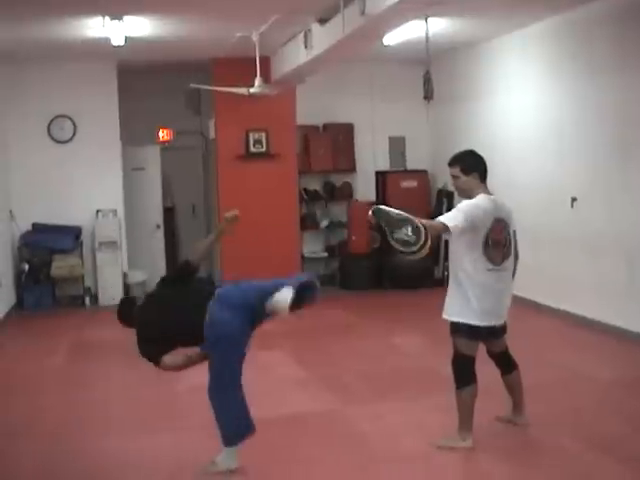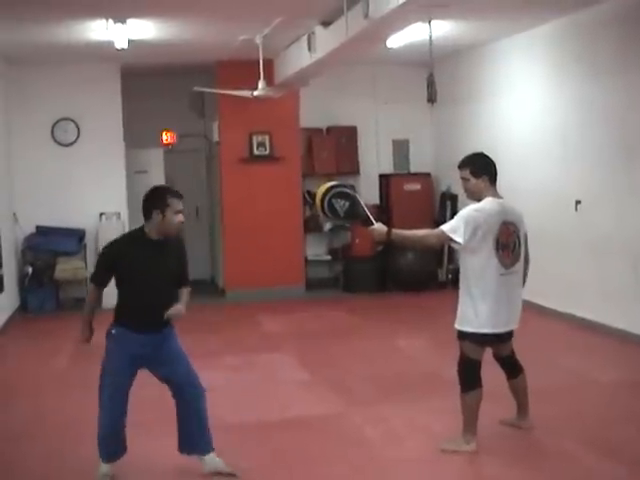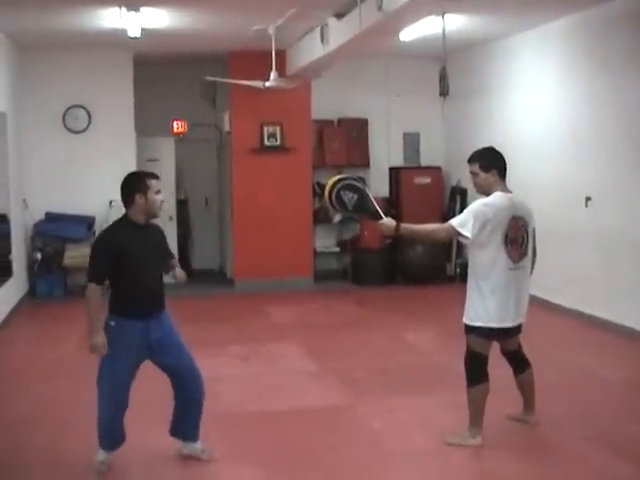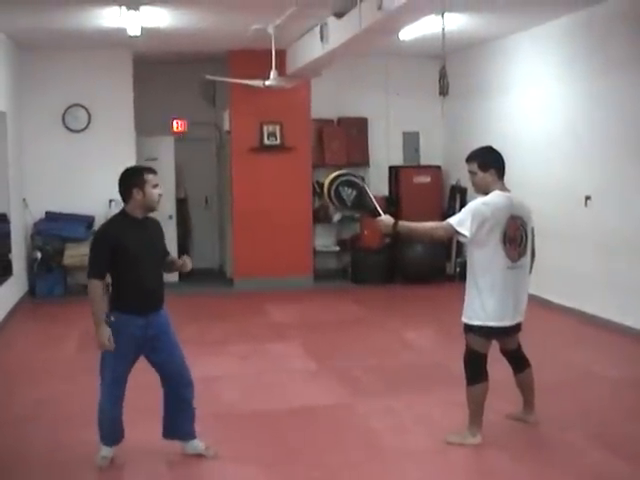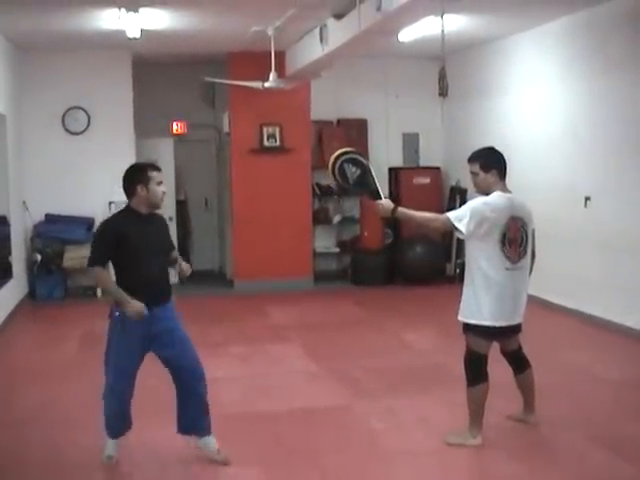
dt=1s
person 1, frame 1
left shoulder: (471, 209)
right shoulder: (504, 210)
left elbow: (435, 229)
right elbow: (513, 255)
left hip: (470, 305)
right hip: (495, 302)
left knee: (463, 366)
right knee: (501, 356)
left ankle: (464, 435)
right ankle: (518, 412)
person 1, frame 2
left shoulder: (476, 213)
right shoulder: (514, 213)
left elbow: (433, 238)
right elbow: (524, 259)
left wrist: (388, 233)
right wrist: (514, 289)
left hip: (480, 309)
right hip: (505, 306)
left knee: (469, 369)
right knee: (507, 359)
left ankle: (468, 438)
right ankle: (523, 416)
person 1, frame 3
left shoulder: (486, 208)
right shoulder: (523, 208)
left elbow: (442, 232)
right elbow: (530, 254)
left wrist: (397, 228)
left hip: (488, 303)
right hip: (513, 301)
left knee: (475, 363)
right knee: (514, 354)
left ankle: (474, 432)
right ankle: (529, 411)
person 1, frame 4
left shoulder: (484, 207)
right shoulder: (521, 207)
left elbow: (441, 231)
right elbow: (530, 253)
left wrist: (395, 226)
left hip: (487, 302)
right hip: (512, 300)
left knee: (475, 362)
right knee: (514, 353)
left ankle: (473, 432)
right ankle: (529, 410)
person 1, frame 5
left shoulder: (483, 207)
right shoulder: (522, 208)
left elbow: (438, 223)
right elbow: (530, 254)
left wrist: (394, 211)
left hip: (486, 303)
right hip: (511, 300)
left knee: (475, 363)
right knee: (514, 354)
left ankle: (474, 433)
right ankle: (529, 411)
person 2, frame 1
left shoulder: (144, 336)
right shoulder: (163, 290)
left elbow: (169, 363)
right elbow: (195, 258)
left wrist: (201, 353)
right wrist: (221, 228)
left hip: (219, 326)
right hip: (232, 298)
left knee: (223, 390)
left ankle: (230, 454)
right ankle: (283, 297)
person 2, frame 2
left shoulder: (177, 249)
right shoulder: (120, 248)
right elbow: (96, 286)
left wrist: (181, 305)
right wrist: (87, 324)
left hip: (162, 337)
right hip: (125, 338)
left knee: (191, 392)
right knee: (112, 404)
left ankle: (206, 456)
person 2, frame 3
left shoulder: (156, 233)
right shoulder: (111, 238)
right elbow: (95, 285)
left wrist: (176, 270)
right wrist: (96, 330)
left hip: (159, 322)
right hip: (124, 327)
left knee: (191, 381)
right knee: (112, 394)
left ankle: (187, 441)
right ankle: (107, 448)
person 2, frame 4
left shoulder: (154, 227)
right shoulder: (109, 233)
right elbow: (95, 281)
left wrist: (178, 264)
right wrist: (101, 325)
left hip: (157, 318)
right hip: (124, 322)
left knee: (180, 380)
right knee: (112, 386)
left ankle: (187, 438)
right ankle: (108, 444)
person 2, frame 5
left shoulder: (159, 223)
right shoulder: (114, 225)
right elbow: (97, 268)
left wrist: (180, 262)
right wrist: (123, 299)
left hip: (163, 314)
right hip: (129, 318)
left knee: (192, 375)
right knee: (118, 384)
left ankle: (205, 438)
right ankle: (113, 440)
